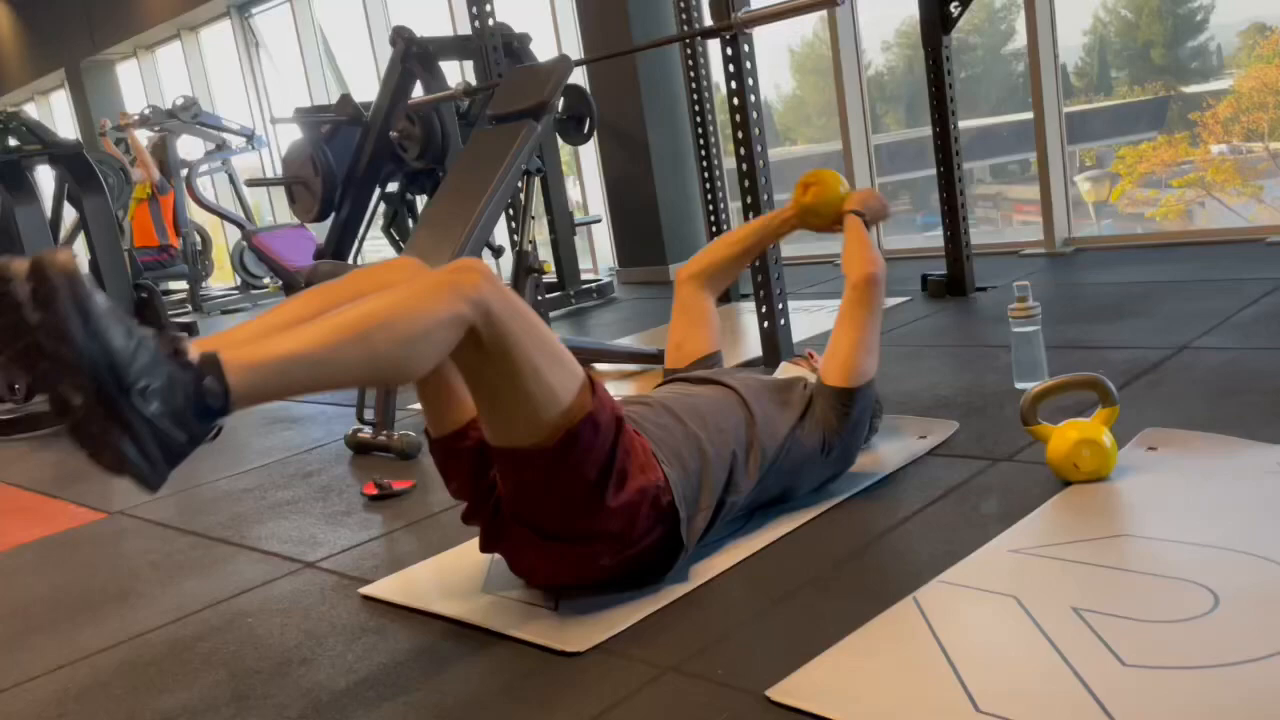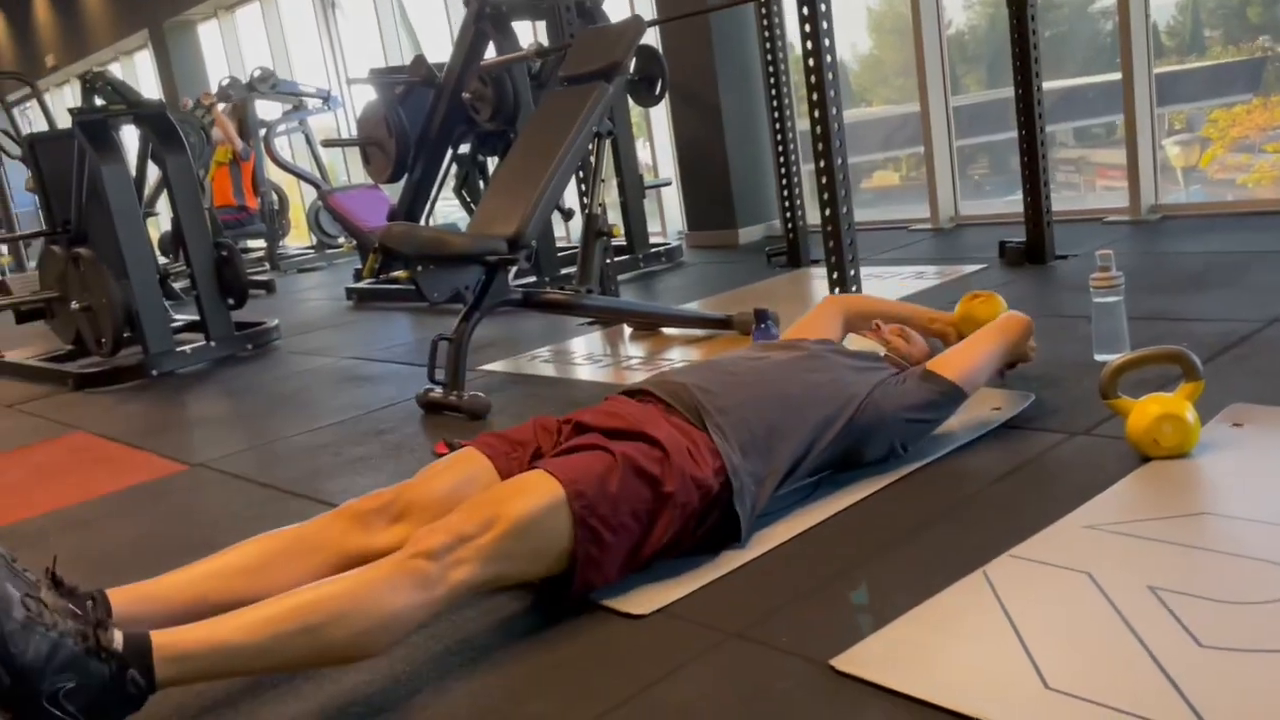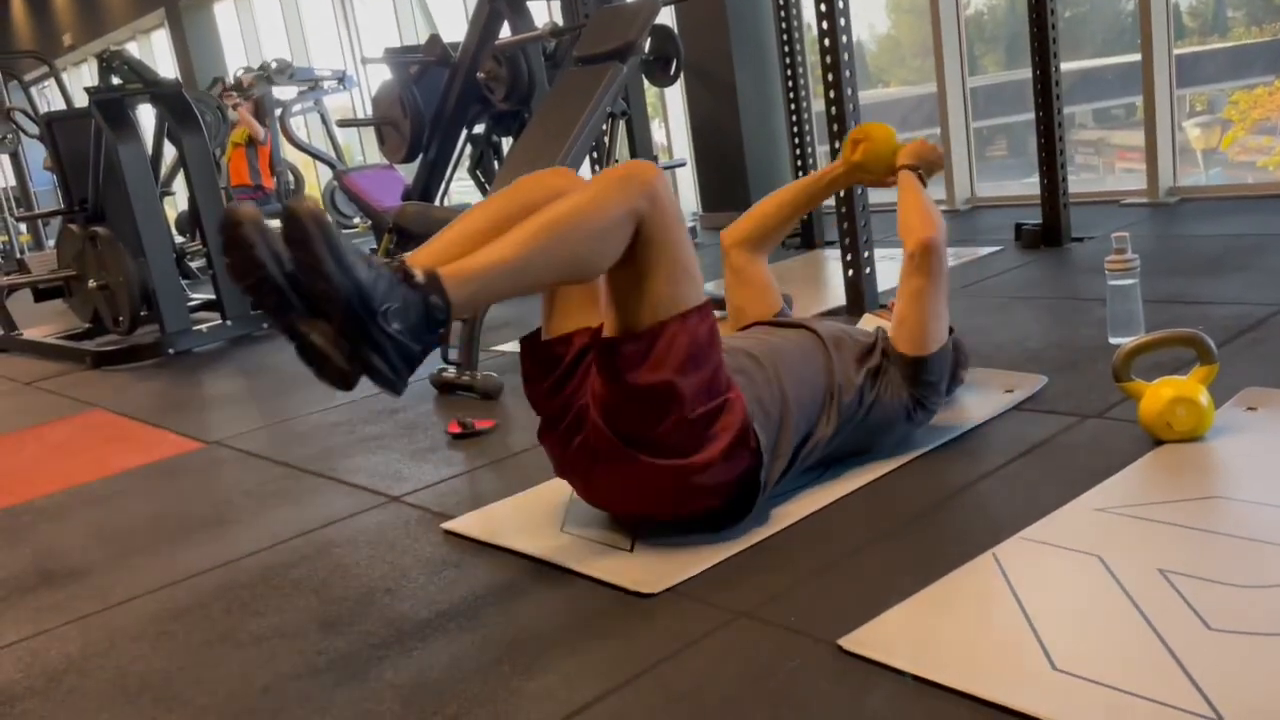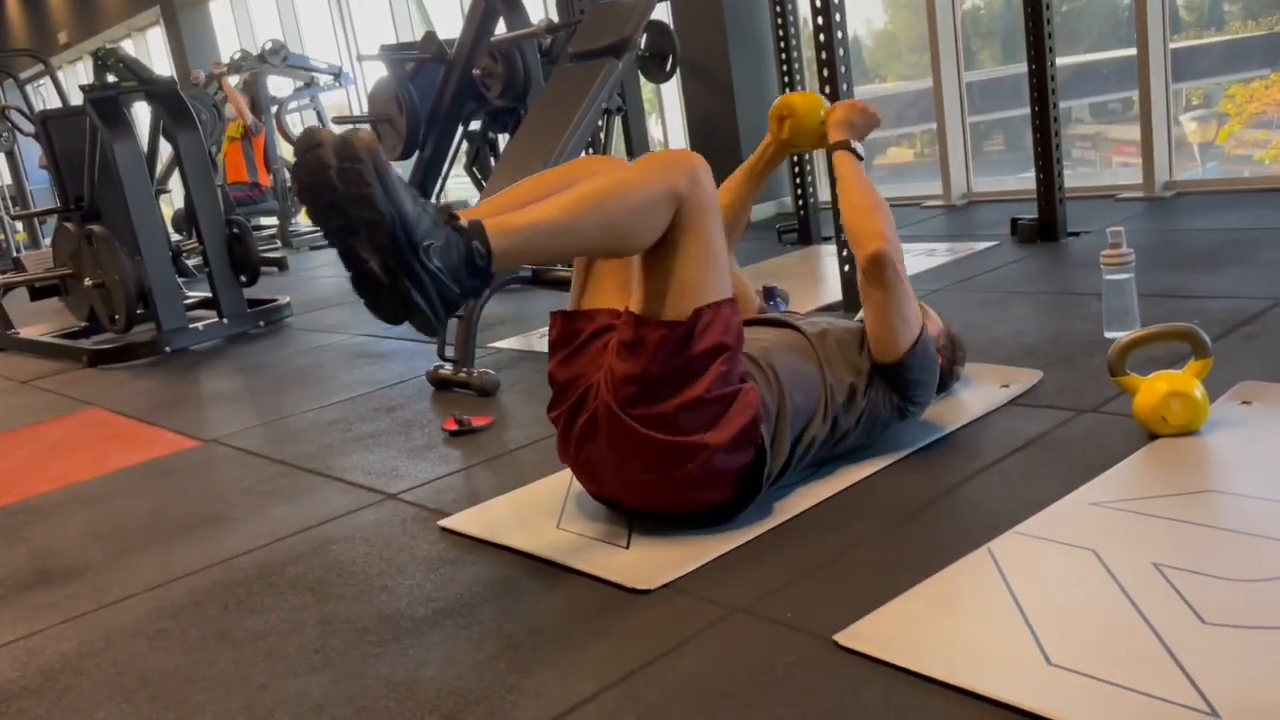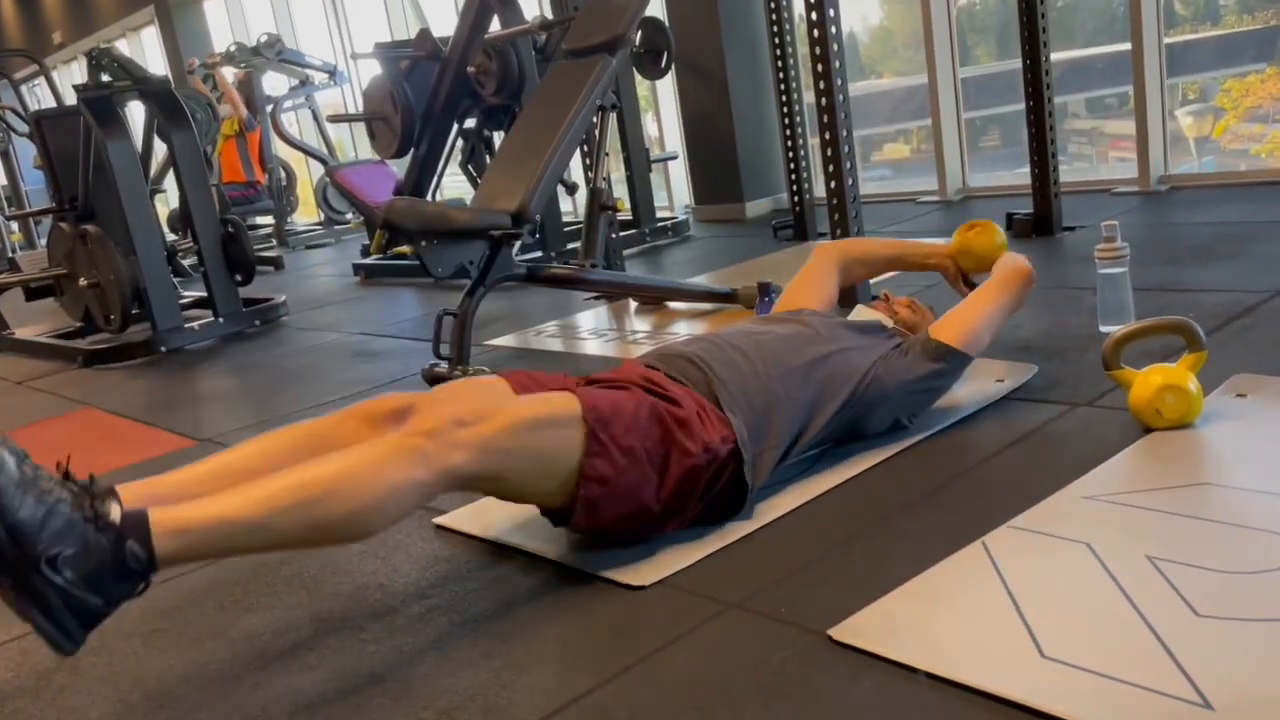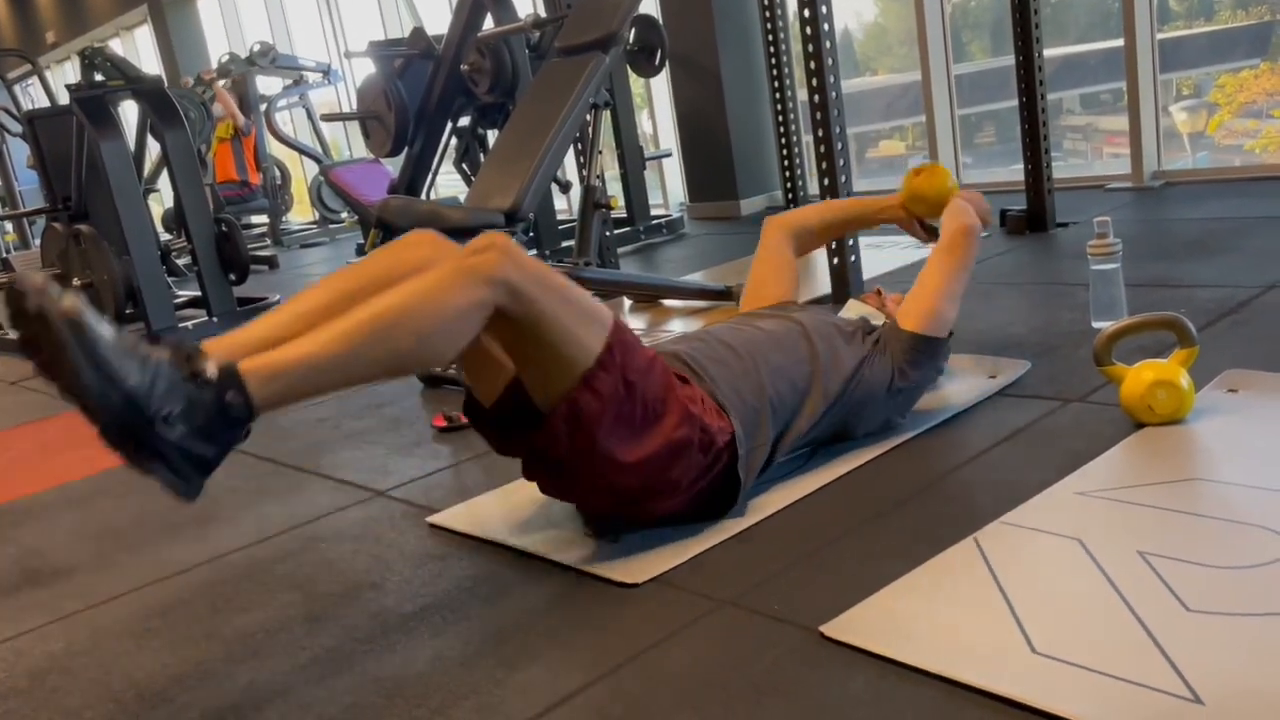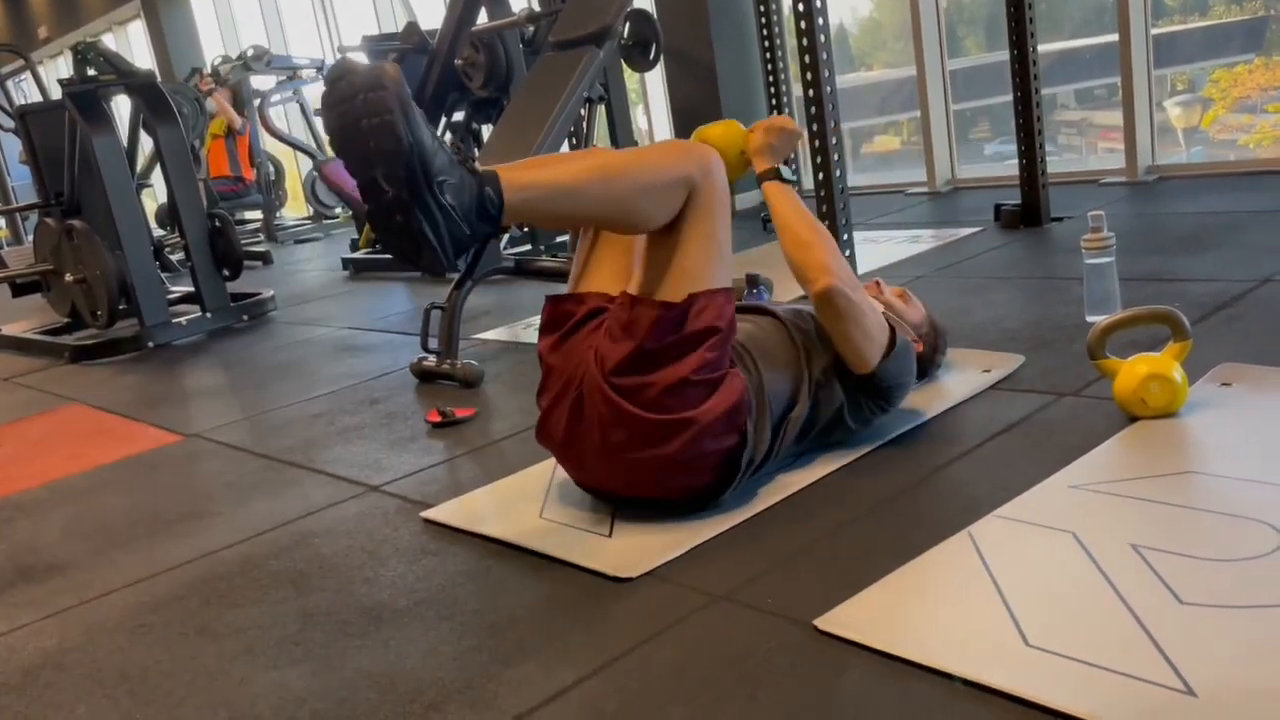
dt=0.7s
person 1, frame 1
left shoulder: (823, 433)
right shoulder: (713, 383)
left elbow: (863, 301)
right elbow: (693, 280)
left wrist: (852, 228)
right wrist: (787, 216)
left hip: (621, 509)
right hip: (530, 496)
left knee: (466, 286)
right knee: (392, 277)
left ankle: (176, 403)
right ankle: (159, 376)
person 1, frame 2
left shoulder: (895, 397)
right shoulder: (817, 357)
left elbow: (1006, 341)
right elbow: (840, 299)
left wrist: (1005, 325)
right wrist: (947, 311)
left hip: (685, 466)
right hip: (616, 421)
left knee: (446, 557)
right knee: (385, 518)
right ankle: (99, 616)
person 1, frame 3
left shoulder: (907, 385)
right shoulder: (794, 339)
left elbow: (926, 254)
right elbow: (744, 242)
left wrist: (906, 178)
right wrist: (837, 176)
left hip: (690, 460)
right hip: (598, 435)
left knee: (639, 184)
right knee: (558, 185)
left ankle: (410, 316)
right ankle: (392, 301)
person 1, frame 4
left shoulder: (902, 380)
right shoulder: (787, 335)
left elbow: (879, 257)
right elbow: (713, 244)
left wrist: (840, 145)
right wrist: (773, 149)
left hip: (689, 446)
right hip: (602, 424)
left knee: (678, 175)
right knee: (605, 172)
left ankle: (455, 261)
right ankle: (443, 249)
person 1, frame 5
left shoulder: (904, 373)
right shoulder: (819, 325)
left elbow: (1007, 282)
right elbow: (831, 249)
left wrist: (1006, 268)
right wrist: (939, 250)
left hip: (690, 435)
right hip: (630, 385)
left knee: (443, 448)
right knee: (390, 419)
left ankle: (111, 561)
right ankle: (102, 514)
person 1, frame 6
left shoulder: (889, 366)
right shoulder: (793, 323)
left elbow: (958, 251)
right elbow: (780, 227)
left wrist: (959, 214)
right wrist: (891, 204)
left hip: (674, 449)
right hip: (587, 436)
left knee: (494, 259)
right knee: (424, 252)
left ankle: (207, 409)
right ankle: (188, 376)
person 1, frame 7
left shoulder: (883, 371)
right shoulder: (777, 329)
left elbow: (830, 286)
right elbow: (690, 254)
left wrist: (767, 171)
right wrist: (736, 166)
left hip: (672, 426)
right hip: (586, 411)
left knee: (692, 164)
right knee: (615, 171)
left ankle: (465, 199)
right ankle: (454, 201)
